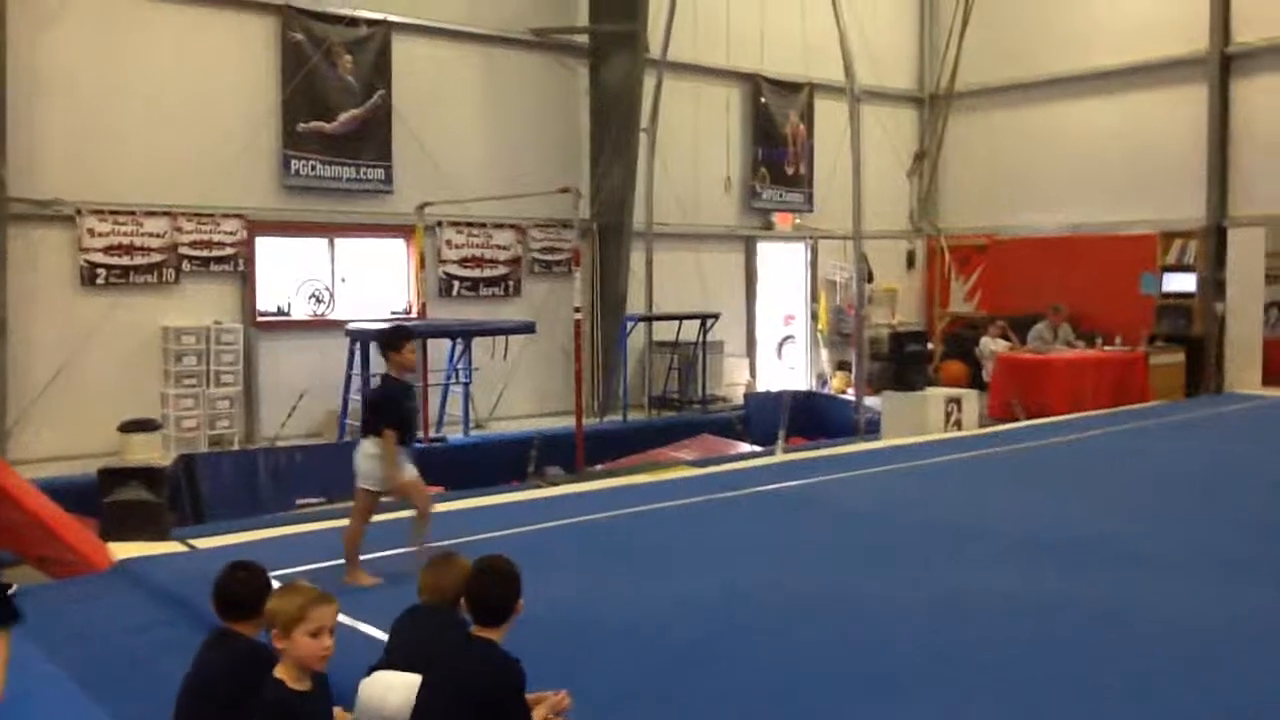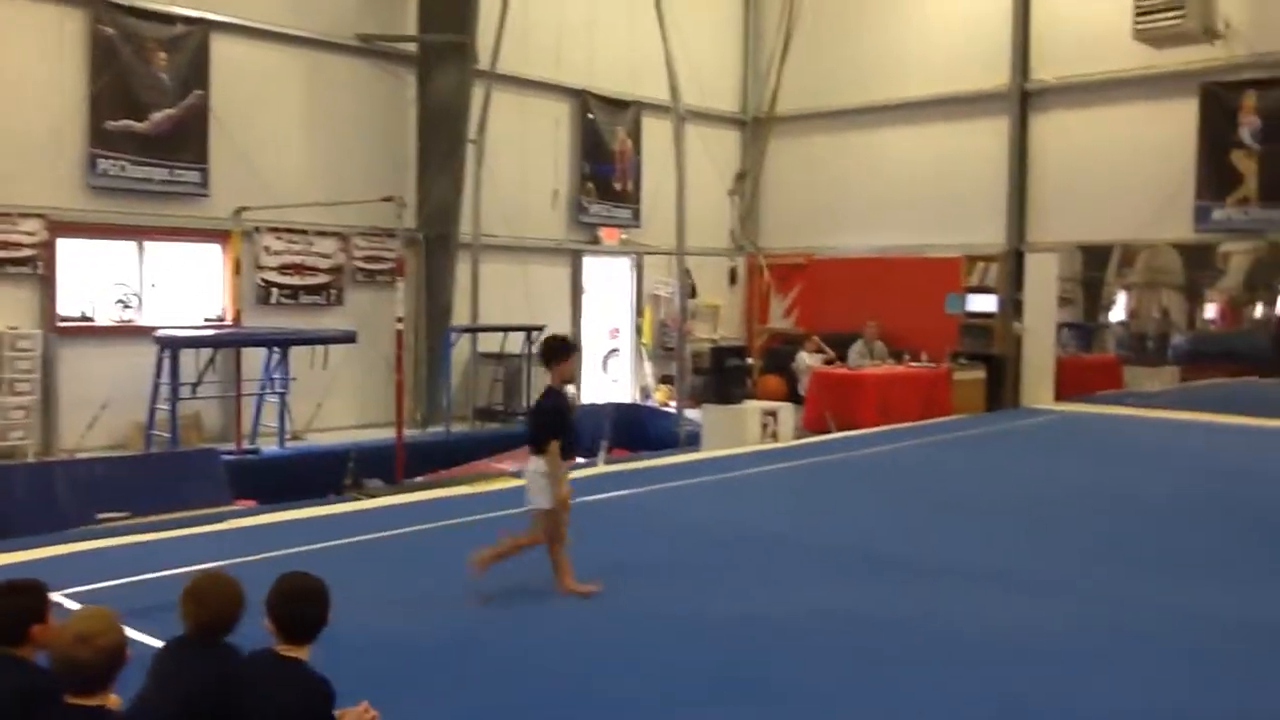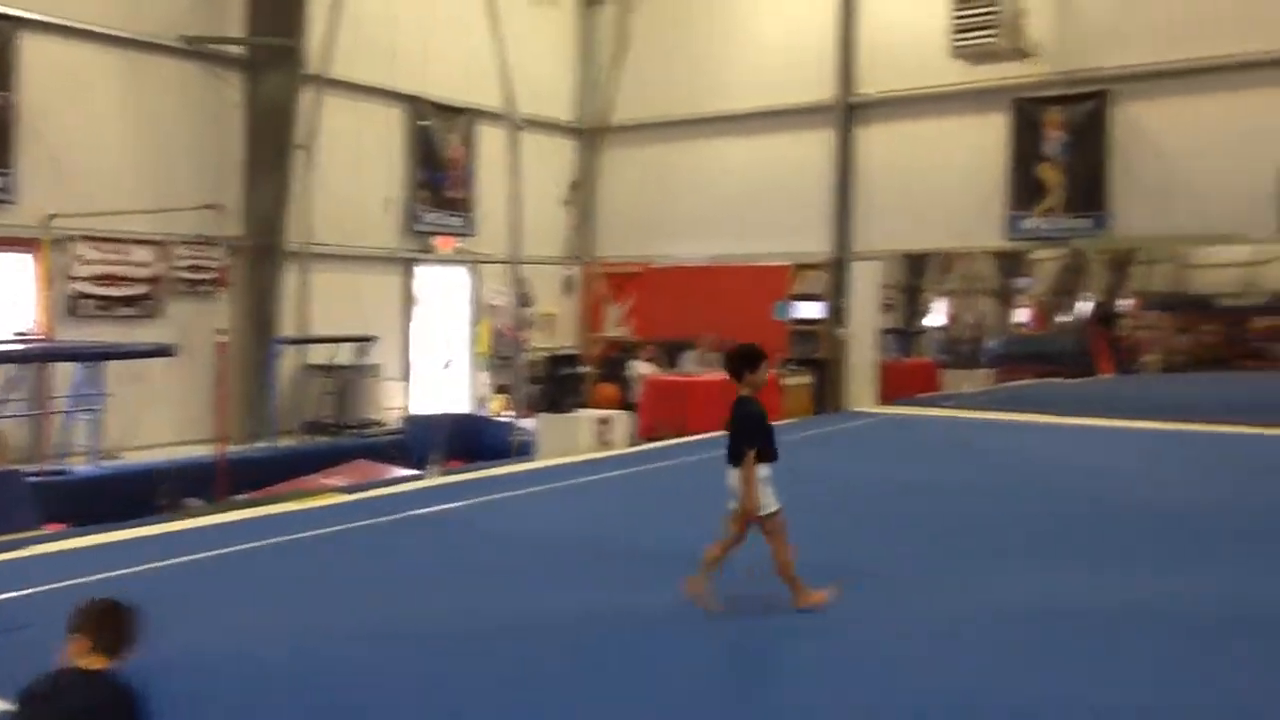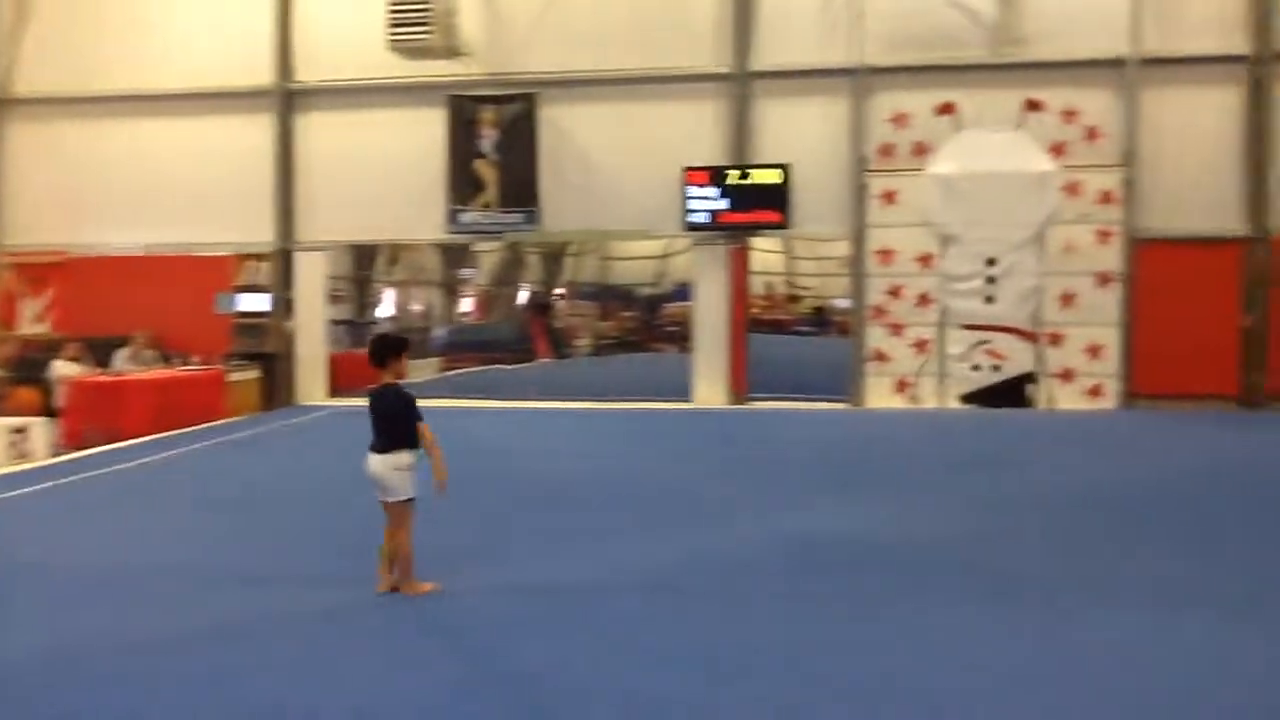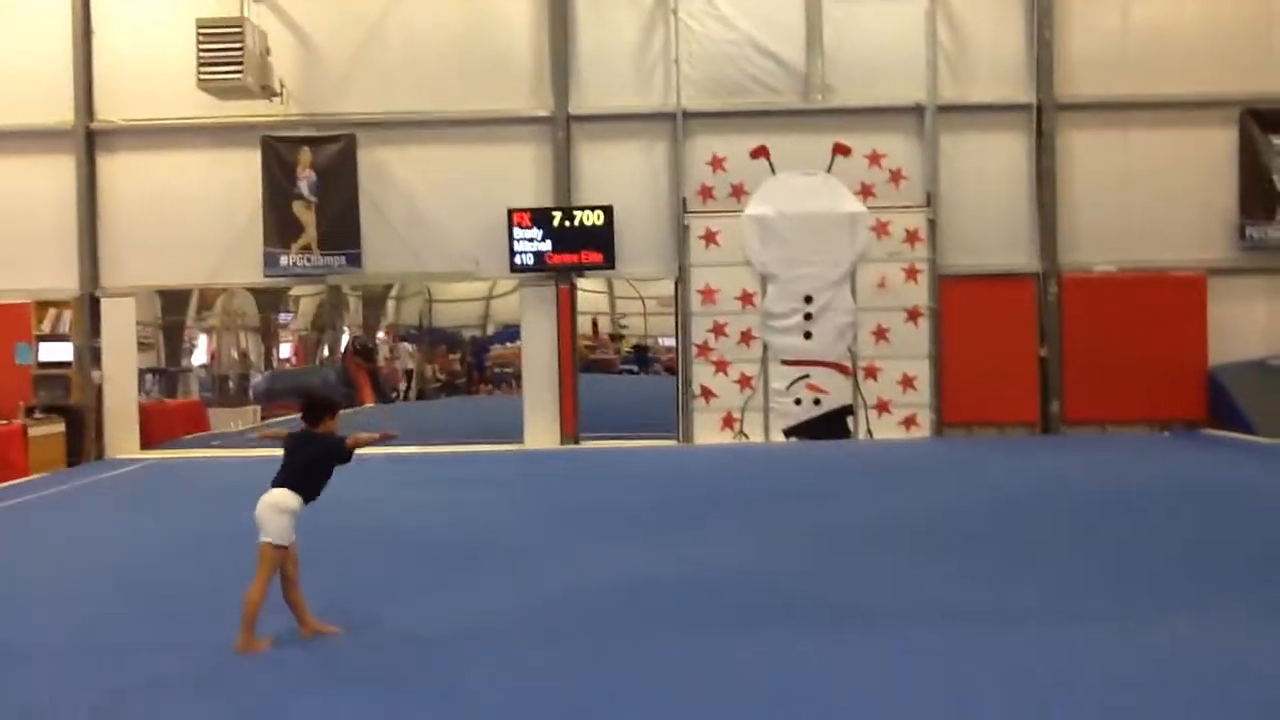
dt=1s
person 1, frame 1
left shoulder: (405, 387)
right shoulder: (388, 392)
right elbow: (388, 434)
right wrist: (394, 475)
left hip: (398, 455)
right hip: (375, 454)
left knee: (424, 503)
right knee: (362, 515)
right ankle: (351, 570)
person 1, frame 2
left shoulder: (557, 399)
right shoulder: (551, 404)
right elbow: (552, 447)
right wrist: (560, 487)
left hip: (550, 470)
right hip: (544, 471)
left knee: (558, 530)
right knee: (542, 535)
left ankle: (566, 580)
right ankle: (488, 557)
person 1, frame 3
left shoulder: (741, 405)
right shoulder: (750, 411)
right elbow: (749, 456)
right wrist: (749, 496)
left hip: (742, 478)
right hip: (753, 481)
left knee: (732, 537)
right knee: (780, 540)
left ankle: (698, 583)
right ankle: (802, 596)
person 1, frame 4
left shoulder: (376, 394)
right shoulder: (402, 398)
right elbow: (423, 432)
right wrist: (438, 464)
left hip: (376, 460)
right hip: (396, 463)
left knee: (393, 526)
right knee: (402, 528)
left ankle: (387, 578)
right ankle: (409, 584)
person 1, frame 5
left shoulder: (299, 438)
right shoulder: (328, 445)
left elbow: (281, 435)
right elbow: (355, 441)
left wrist: (266, 433)
right wrist: (378, 437)
left hip: (275, 503)
right hip: (281, 506)
left knee: (290, 572)
right knee: (263, 578)
left ankle: (307, 623)
right ankle: (246, 638)
